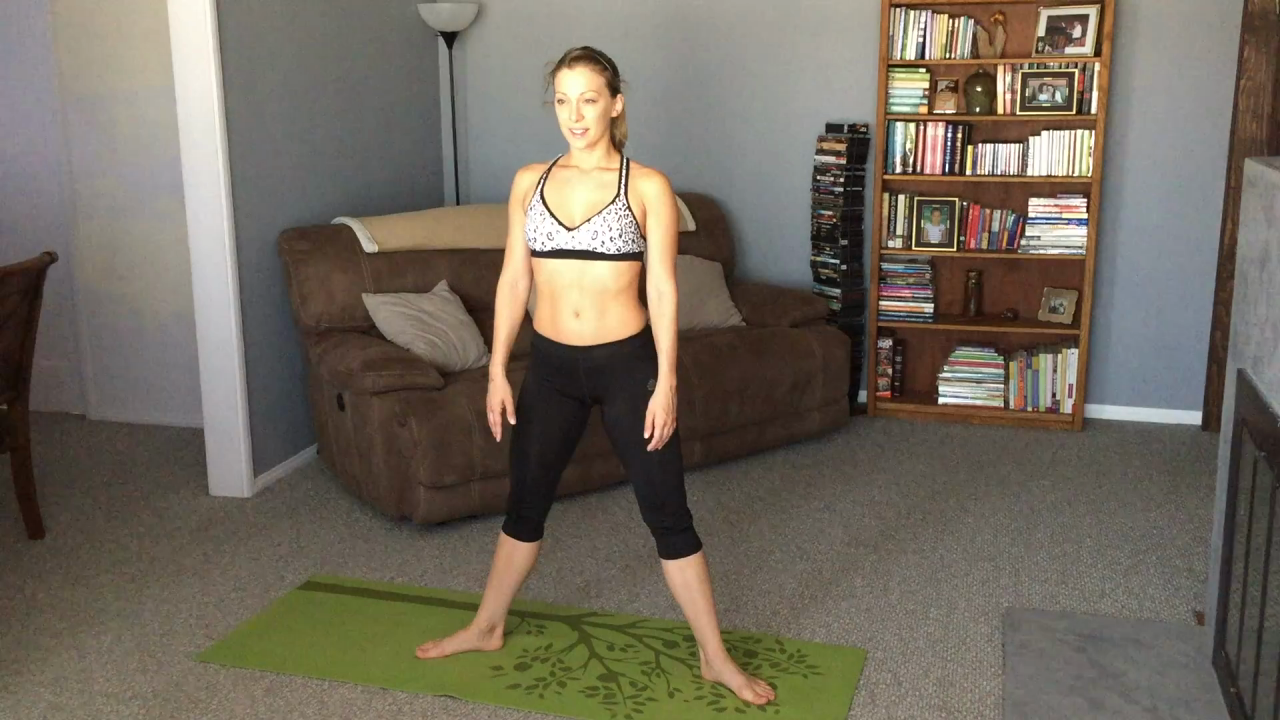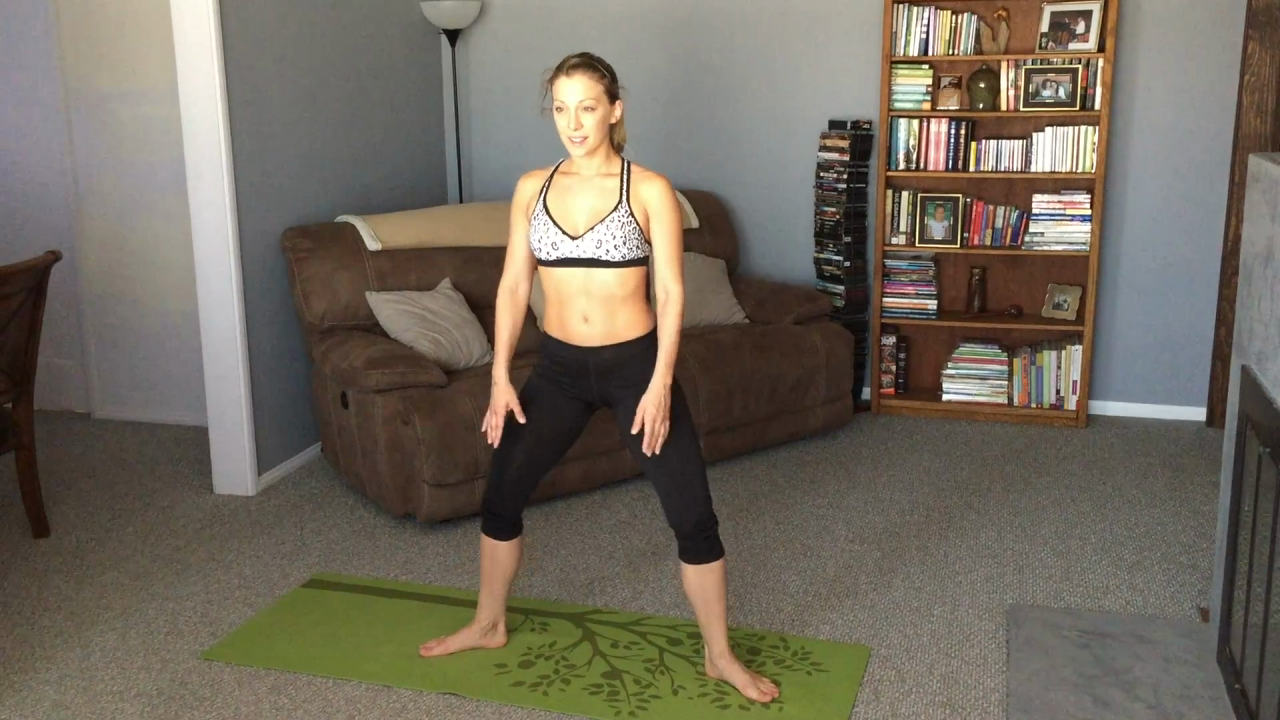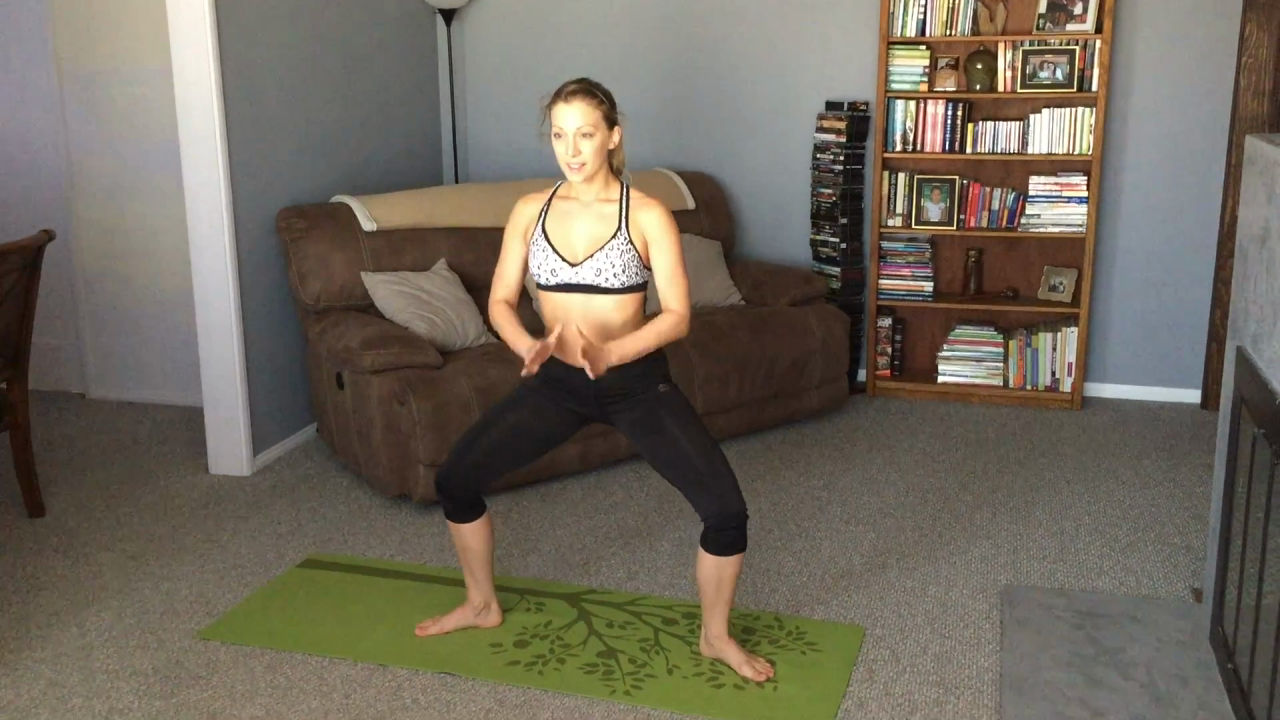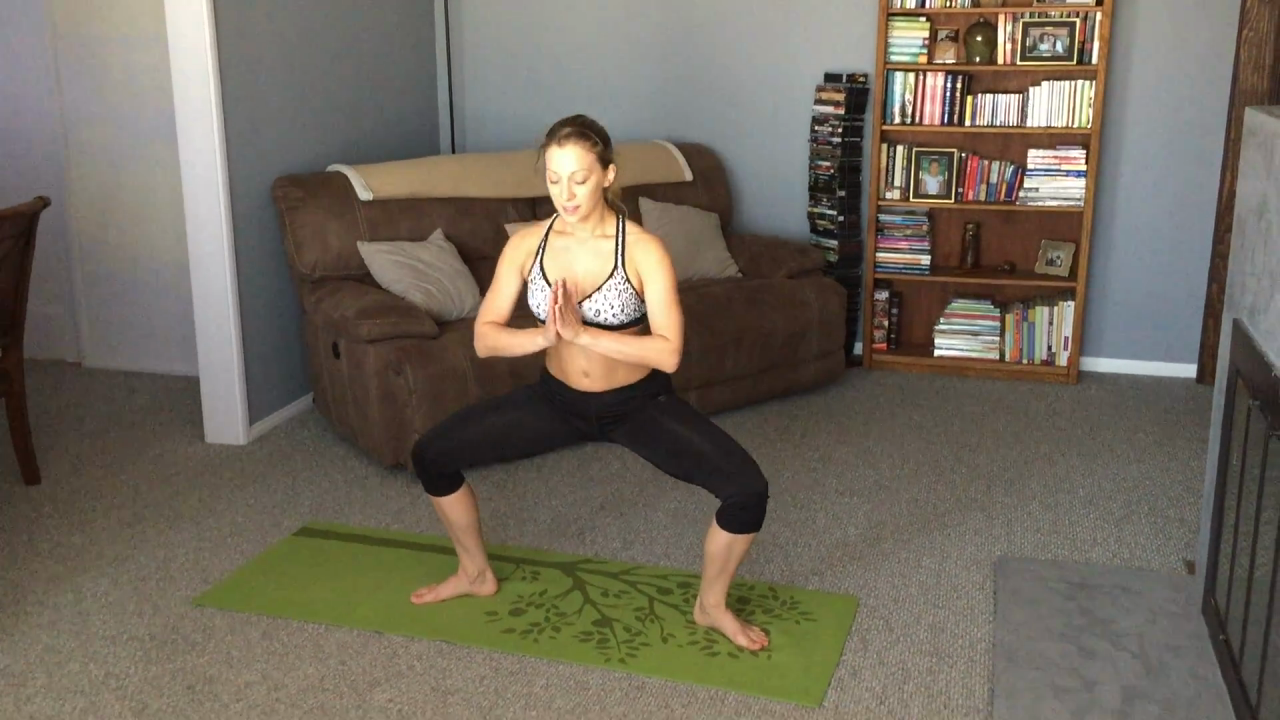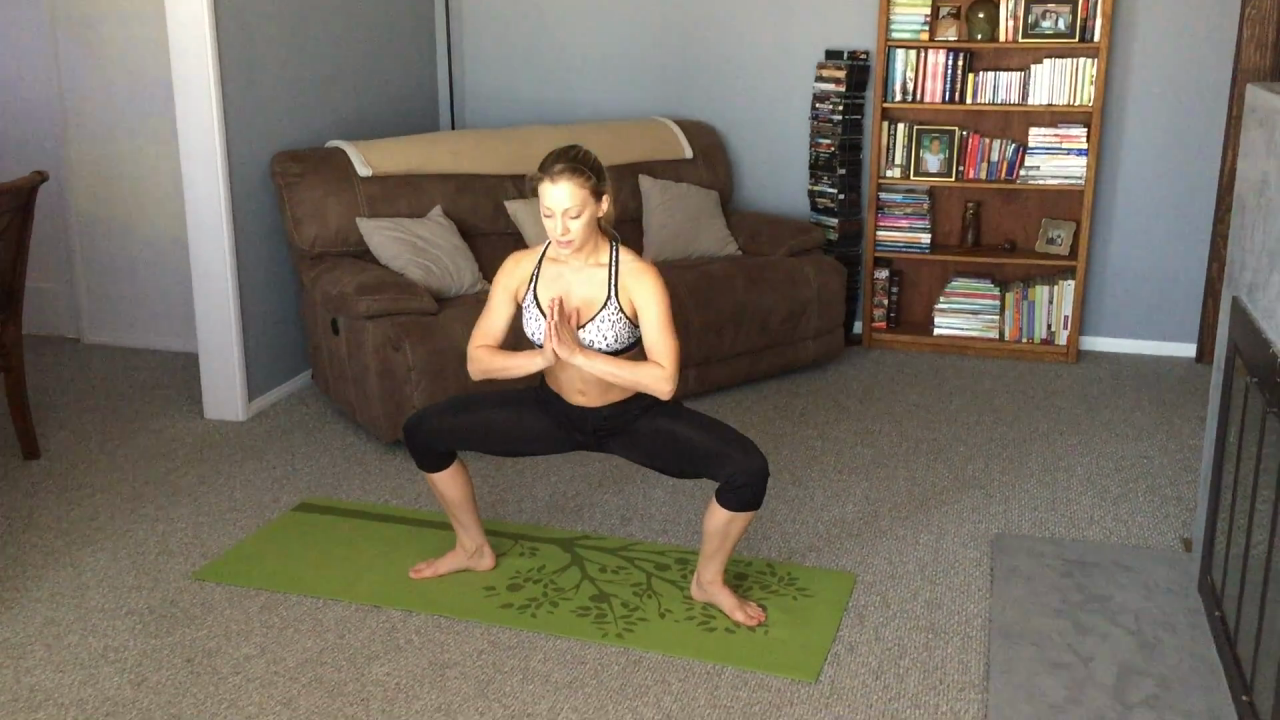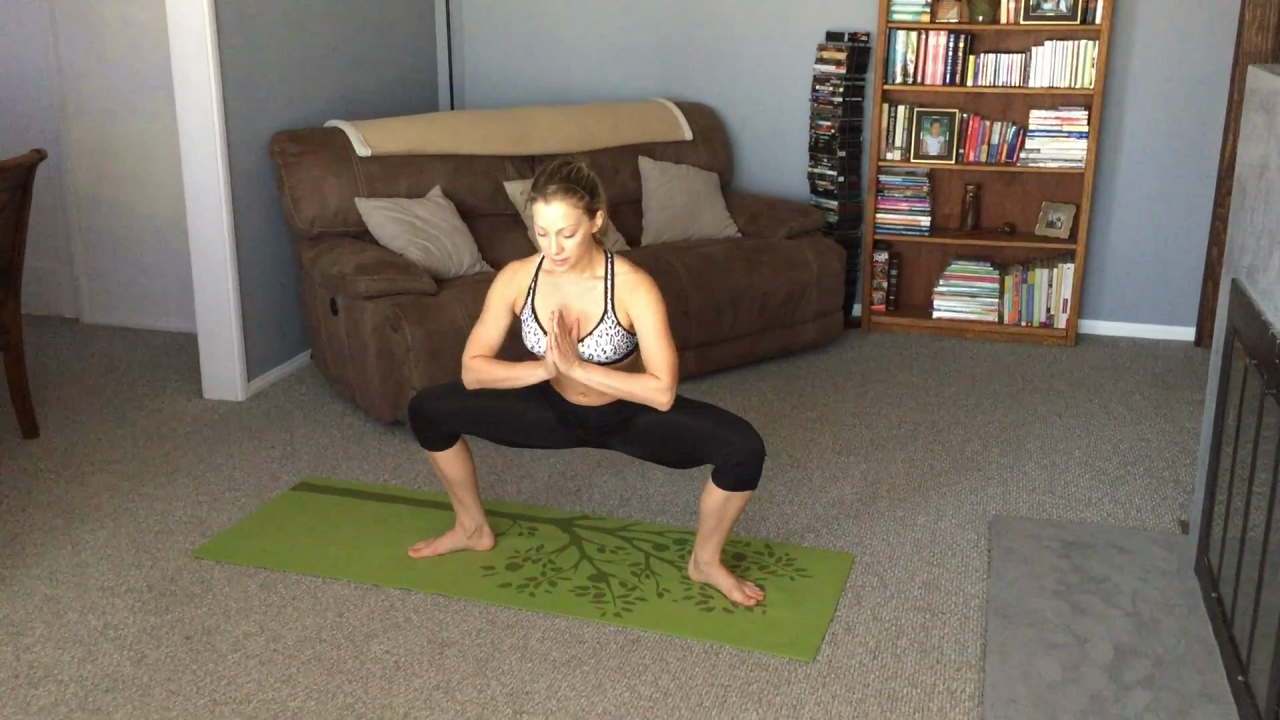
dt=0.5s
person 1, frame 1
left shoulder: (648, 186)
right shoulder: (529, 181)
left elbow: (662, 289)
right elbow: (513, 281)
left wrist: (666, 383)
right wrist: (498, 370)
left hip: (627, 365)
right hip: (551, 366)
left knee: (666, 512)
right knee: (526, 502)
left ankle: (714, 656)
right ankle: (486, 627)
person 1, frame 2
left shoulder: (650, 189)
right shoulder: (531, 188)
left elbow: (672, 293)
right elbow: (512, 286)
left wrist: (660, 386)
right wrist: (500, 378)
left hip: (636, 366)
right hip: (558, 367)
left knee: (692, 517)
right knee: (501, 497)
left ankle: (720, 656)
right ankle: (488, 624)
person 1, frame 3
left shoulder: (648, 215)
right shoulder: (529, 211)
left elbow: (677, 313)
right elbow: (500, 300)
left wrist: (609, 350)
right wrist: (527, 346)
left hip: (636, 381)
right hip: (556, 382)
left knee: (726, 510)
right knee: (455, 480)
left ankle: (715, 636)
right ankle: (481, 604)
person 1, frame 4
left shoulder: (643, 249)
right shoulder: (525, 244)
left elbow: (670, 354)
right elbow: (483, 338)
left wrist: (581, 331)
right wrist: (546, 335)
left hip: (639, 403)
right hip: (556, 398)
left knee: (748, 490)
right knee: (431, 455)
left ankle: (711, 604)
right ankle: (476, 573)
person 1, frame 5
left shoulder: (637, 276)
right shoulder: (519, 268)
left elbow: (665, 381)
right elbow: (477, 361)
left wrist: (577, 354)
right wrist: (544, 356)
left hip: (634, 416)
right hip: (553, 409)
left knee: (748, 469)
right knee: (423, 432)
left ankle: (708, 580)
right ankle: (473, 548)
person 1, frame 6
left shoulder: (633, 286)
right shoulder: (516, 278)
left elbow: (663, 392)
right elbow: (472, 370)
left wrist: (576, 367)
right wrist: (545, 368)
left hip: (628, 415)
right hip: (555, 409)
left knee: (744, 448)
right knee: (428, 410)
left ankle: (705, 562)
right ankle: (473, 528)
